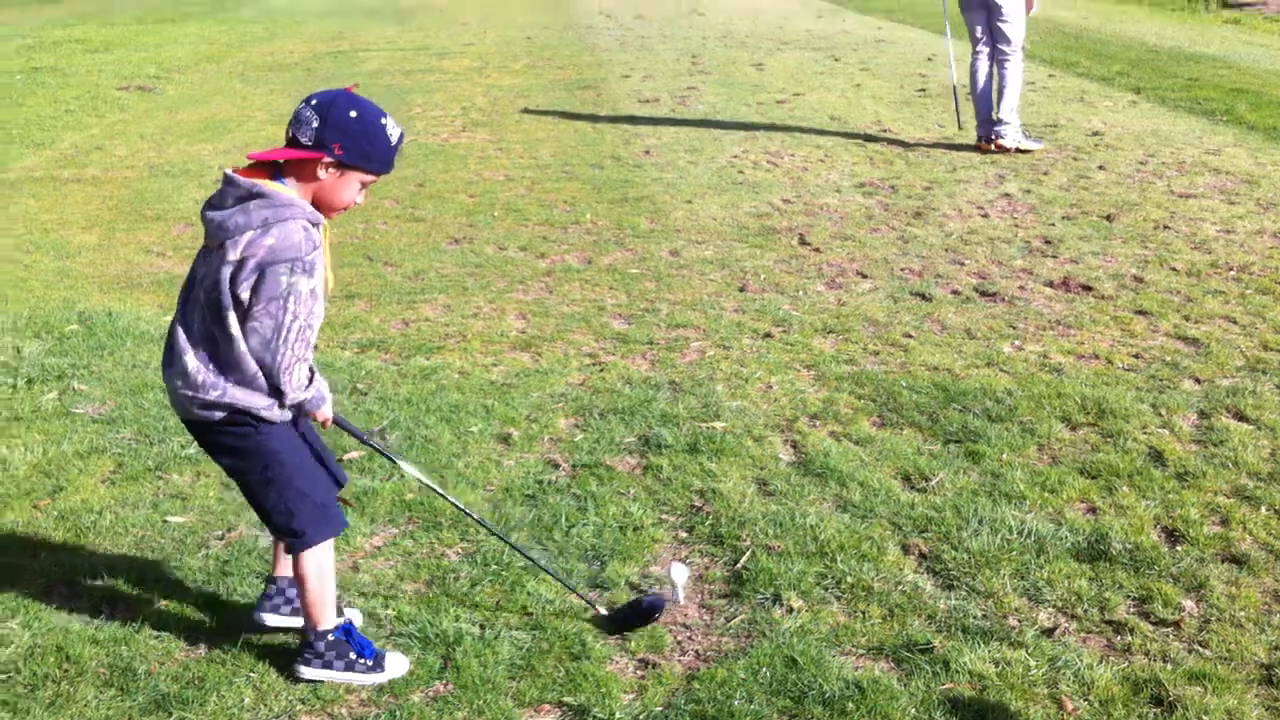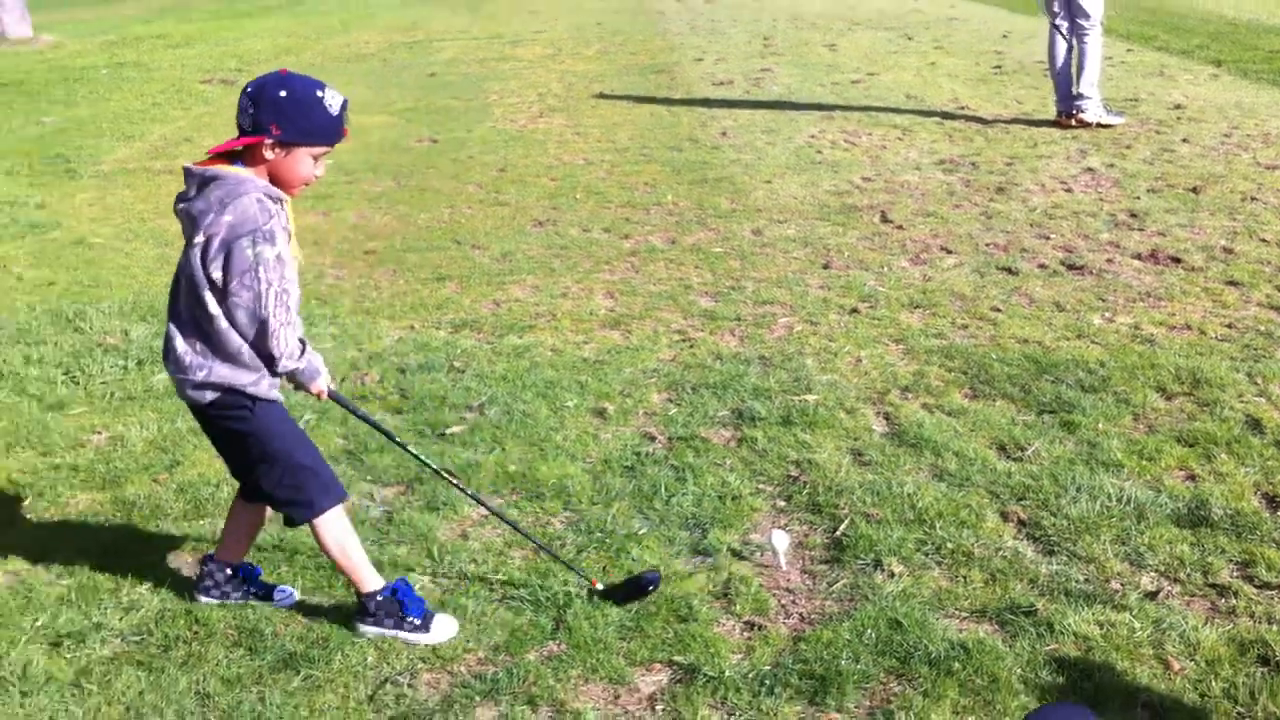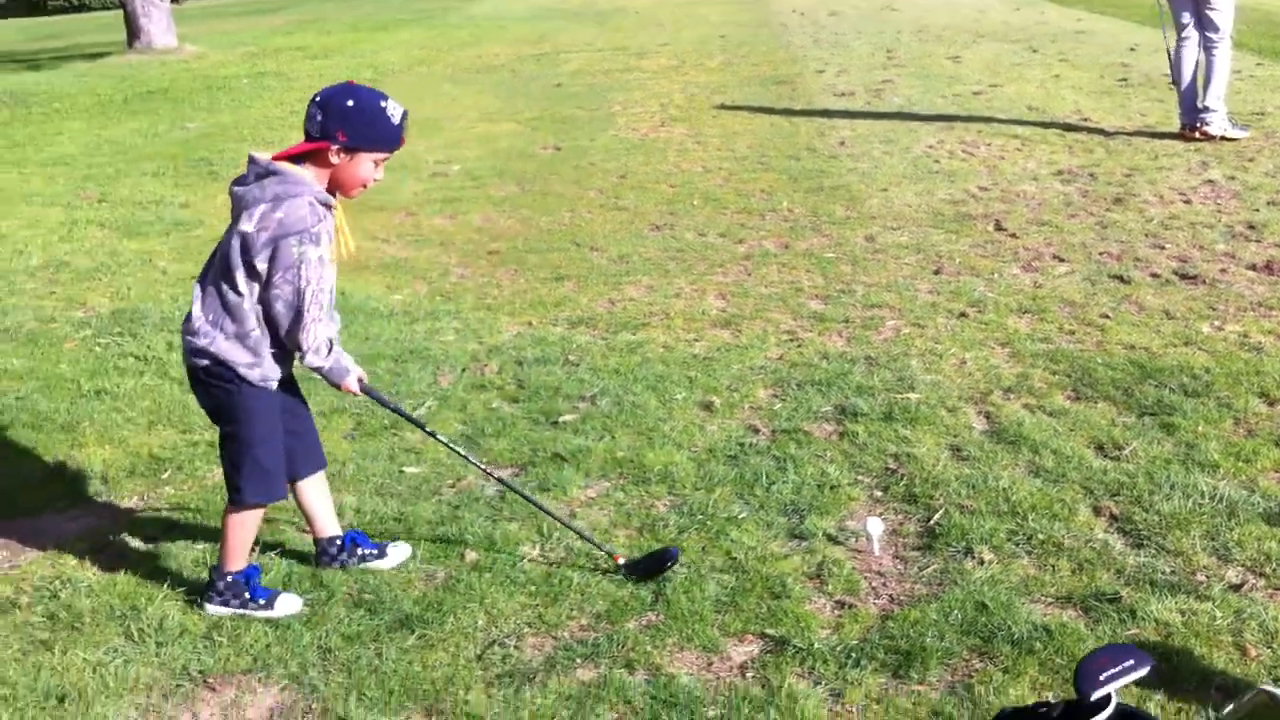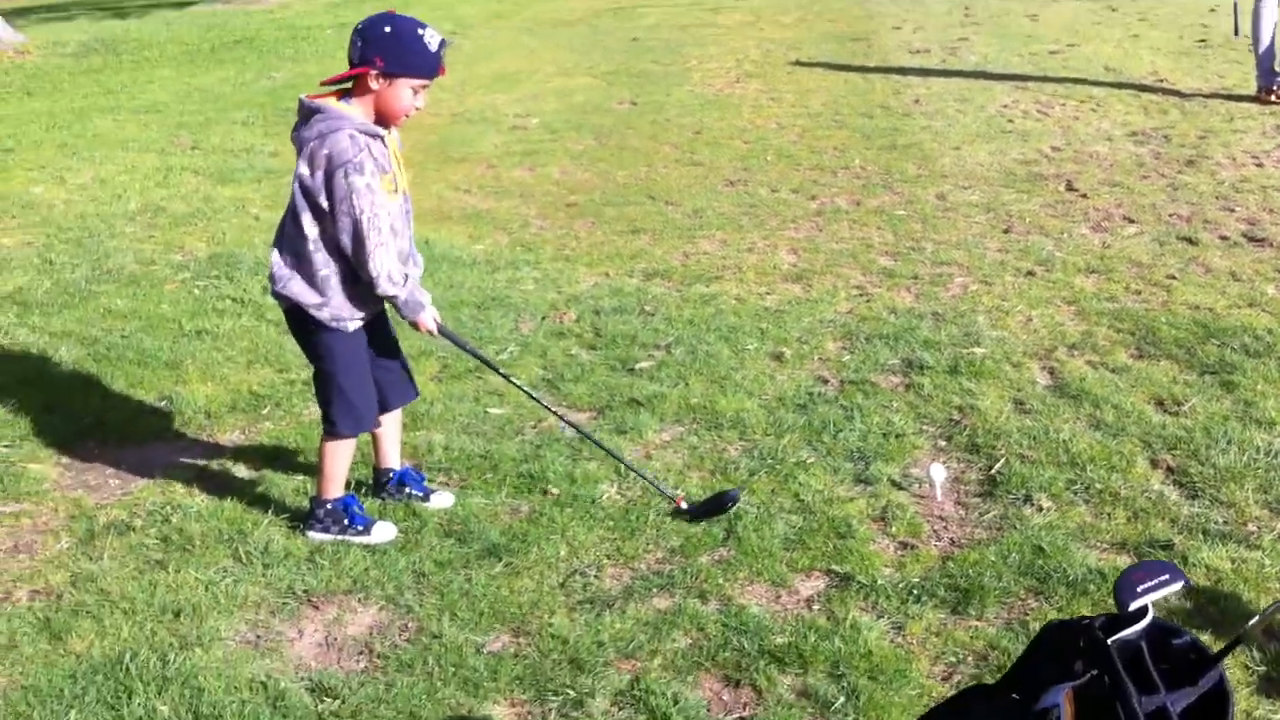
dt=0.4s
person 1, frame 1
left shoulder: (252, 204)
right shoulder: (291, 245)
right elbow: (279, 356)
left wrist: (302, 393)
right wrist: (313, 396)
left hip: (212, 380)
right hip: (233, 400)
left knee: (317, 475)
right knee: (314, 515)
left ankle: (283, 592)
right ankle: (326, 644)
person 1, frame 2
left shoulder: (239, 195)
right shoulder: (256, 217)
right elbow: (268, 324)
left wrist: (302, 366)
right wrist: (309, 372)
left hip: (214, 372)
right hip: (230, 382)
left knee: (267, 480)
right knee: (317, 490)
left ankle: (222, 574)
right ankle: (381, 601)
person 1, frame 3
left shoulder: (291, 190)
right shoulder: (301, 220)
right elbow: (300, 315)
left wrist: (333, 352)
right wrist: (338, 367)
left hip: (253, 350)
right hip: (233, 358)
left knee: (301, 449)
right knee: (259, 475)
left ankle: (337, 544)
right ankle: (230, 584)
person 1, frame 4
left shoulder: (376, 132)
right shoulder: (346, 150)
left elbow: (393, 224)
right elbow: (370, 242)
left wrist: (410, 280)
right wrist: (414, 302)
left hip: (361, 293)
right hip: (328, 298)
left knee: (389, 385)
right knee: (351, 405)
left ankle: (391, 475)
right ankle: (328, 511)
